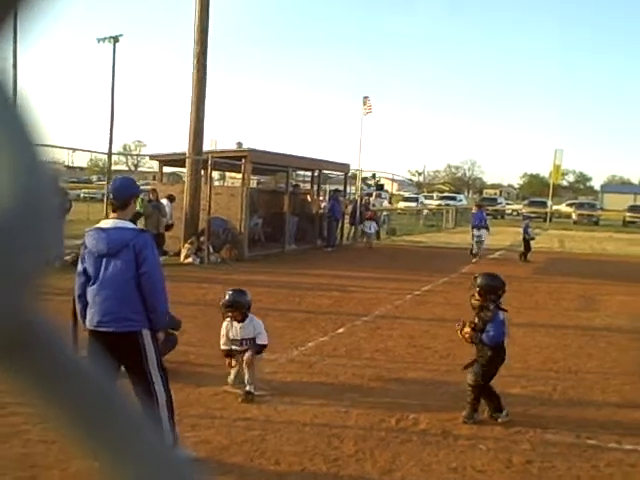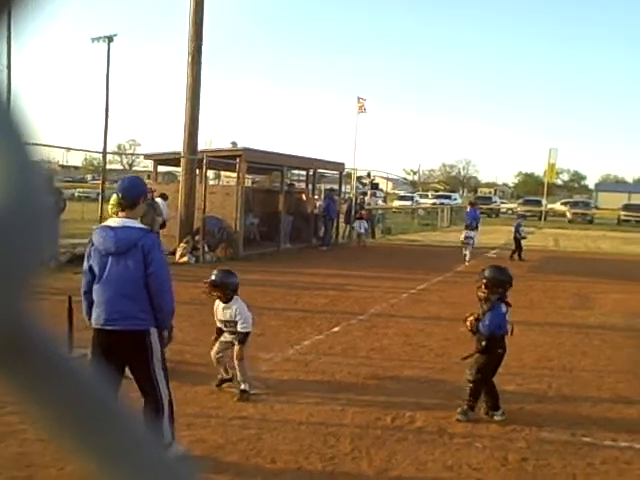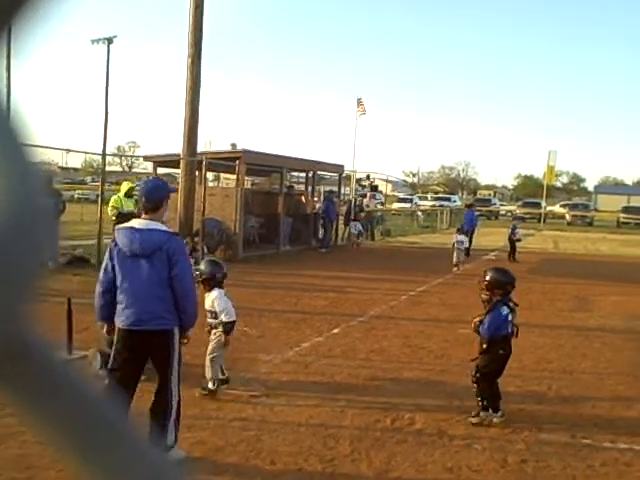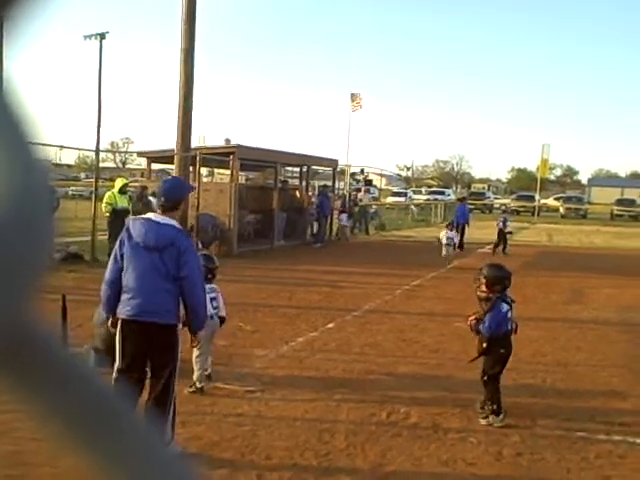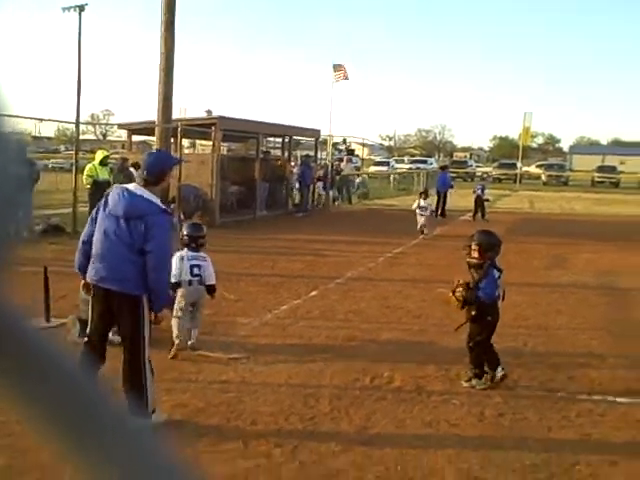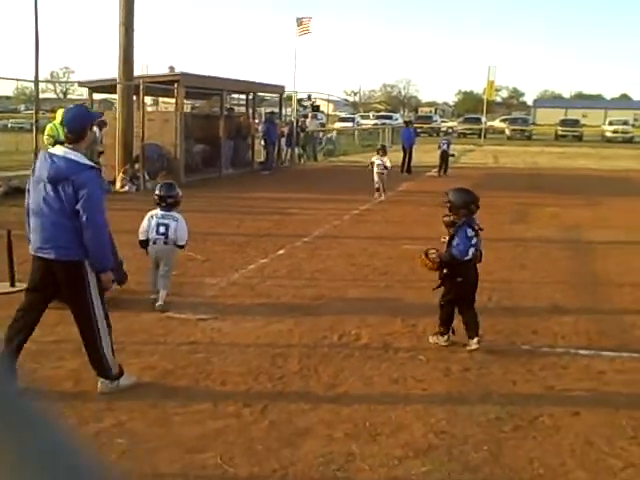
dt=0.3s
person 1, frame 1
left shoulder: (90, 240)
right shoulder: (139, 240)
left elbow: (81, 287)
right elbow: (153, 287)
left wrist: (87, 321)
right wrist: (159, 324)
left hip: (98, 328)
right hip: (133, 328)
right knee: (153, 389)
right ankle: (166, 447)
person 1, frame 2
left shoulder: (97, 237)
right shoulder: (146, 239)
left elbow: (87, 285)
right elbow: (160, 286)
left wrist: (93, 317)
right wrist: (165, 323)
left hip: (103, 326)
right hip: (140, 326)
right knee: (155, 389)
right ankle: (162, 446)
person 1, frame 3
left shoulder: (119, 238)
right shoulder: (170, 241)
left elbow: (105, 284)
right elbow: (184, 287)
left wrist: (106, 318)
right wrist: (187, 323)
left hip: (126, 325)
right hip: (163, 326)
left knee: (117, 385)
right knee: (167, 388)
right ankle: (162, 448)
person 1, frame 4
left shoulder: (131, 229)
right shoulder: (181, 240)
left elbow: (112, 276)
right elbow: (192, 287)
left wrist: (111, 311)
right wrist: (196, 324)
left hip: (129, 316)
right hip: (164, 321)
left knee: (126, 378)
right knee: (163, 383)
person 1, frame 5
left shoulder: (111, 196)
right shoulder: (157, 215)
left elbow: (87, 237)
right elbow: (158, 264)
left wrist: (85, 271)
right wrist: (160, 303)
left hip: (99, 283)
right hip: (131, 290)
left knee: (94, 343)
right knee: (136, 352)
right ankle: (141, 413)
person 1, frame 6
left shoulder: (42, 161)
right shoulder: (85, 173)
left elbow: (31, 207)
right elbow: (93, 224)
right wrist: (105, 266)
left hip: (40, 253)
right hip: (73, 257)
left knee: (29, 310)
right knee: (92, 317)
right ankle: (110, 375)
person 2, frame 1
left shoulder: (493, 314)
right shoulder: (484, 309)
left elbow: (491, 338)
right elbow: (481, 328)
left wrist: (472, 335)
right wrist: (470, 329)
left hip: (492, 355)
right hip: (486, 354)
left knee: (475, 381)
right knee: (482, 383)
left ankle: (471, 413)
right ankle: (498, 411)
person 2, frame 2
left shoulder: (495, 306)
right shoulder: (493, 302)
left elbow: (486, 328)
left wrist: (473, 325)
right wrist: (475, 321)
left hip: (491, 348)
right hip: (492, 347)
left knee: (475, 376)
right knee: (485, 378)
left ankle: (468, 409)
right ankle: (495, 409)
person 2, frame 3
left shoulder: (497, 308)
right shoulder: (505, 303)
left elbow: (486, 331)
left wrist: (476, 326)
right wrist: (482, 321)
left hip: (495, 349)
right hip: (502, 347)
left knee: (479, 376)
right knee: (490, 378)
left ankle: (484, 411)
right ankle: (495, 410)
person 2, frame 4
left shoulder: (496, 305)
right shoulder: (501, 299)
left elbow: (487, 330)
left wrist: (474, 325)
right wrist: (480, 318)
left hip: (496, 347)
right hip: (502, 344)
left knee: (489, 378)
right knee: (491, 376)
left ankle: (496, 414)
right ankle: (489, 404)
person 2, frame 5
left shoulder: (488, 272)
right shoulder: (481, 267)
left elbow: (485, 295)
left wrist: (467, 296)
right wrist: (468, 289)
left hip: (484, 314)
right hip: (486, 312)
left knee: (475, 344)
right knee: (484, 343)
left ankle: (478, 378)
right ankle: (496, 370)
person 2, frame 6
left shoulder: (461, 230)
right shoulder: (471, 226)
left elbow: (458, 252)
left wrist: (441, 256)
right wrist: (448, 247)
left hip: (458, 273)
right hip: (471, 272)
left knee: (447, 303)
right knee: (467, 305)
left ankle: (443, 335)
right ankle: (474, 337)
person 3, frame 1
left shoulder: (254, 322)
right shoulder: (227, 323)
left elbow: (262, 341)
right elbow: (225, 343)
left wrist: (253, 354)
right wrist: (228, 357)
left hip: (251, 350)
right hip: (236, 353)
left knee: (249, 363)
right knee: (232, 382)
left ankle: (250, 390)
right ankle: (248, 380)
person 3, frame 2
left shoulder: (238, 306)
right shoulder: (218, 303)
left elbow: (245, 328)
left wrist: (240, 346)
right wrist: (217, 335)
left hip: (240, 335)
right hip: (227, 334)
left knee: (238, 359)
right knee: (216, 354)
left ankle: (245, 387)
right ankle: (226, 375)
person 3, frame 3
left shoulder: (217, 296)
right shoulder: (211, 294)
left elbow: (229, 316)
left wrist: (227, 334)
right wrist: (211, 327)
left hip: (222, 330)
right hip: (217, 329)
left knee: (212, 356)
right knee: (216, 354)
left ankle: (211, 386)
right ankle: (222, 377)
person 3, frame 4
right shoulder: (215, 289)
right elbow: (221, 310)
right wrist: (219, 323)
left hip: (204, 323)
right hip: (215, 322)
left knee: (199, 353)
right knee: (206, 349)
left ankle: (199, 384)
right ankle: (207, 373)
person 3, frame 5
left shoulder: (179, 256)
right shoulder: (205, 258)
left elbow: (174, 277)
right elbow: (210, 278)
left wrist: (174, 289)
right wrist: (212, 292)
left hip: (184, 289)
right hip: (200, 289)
left knee: (178, 316)
right knee: (194, 316)
left ankle: (178, 342)
right ankle: (192, 342)
person 3, frame 6
left shoulder: (151, 215)
right shoulder: (178, 218)
left elbow: (142, 234)
right elbow: (181, 239)
left wrist: (145, 246)
right wrist: (181, 245)
left hip: (153, 247)
right hip: (168, 249)
left knee: (155, 272)
right knee: (164, 275)
left ankle: (155, 296)
right ankle: (160, 302)
